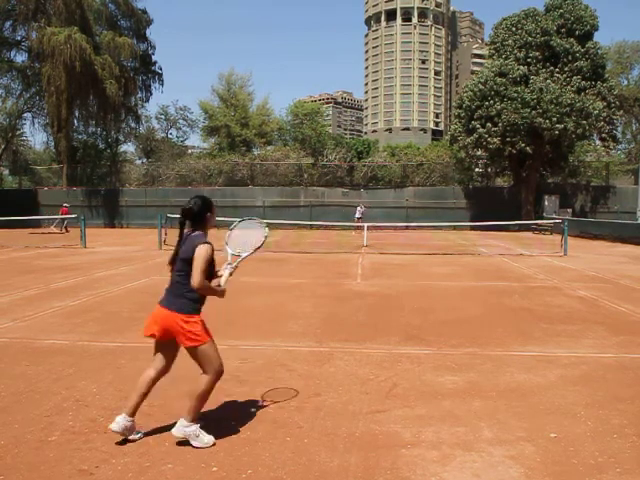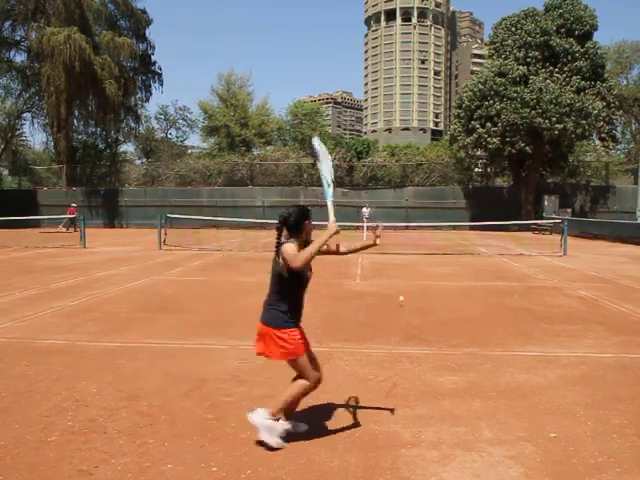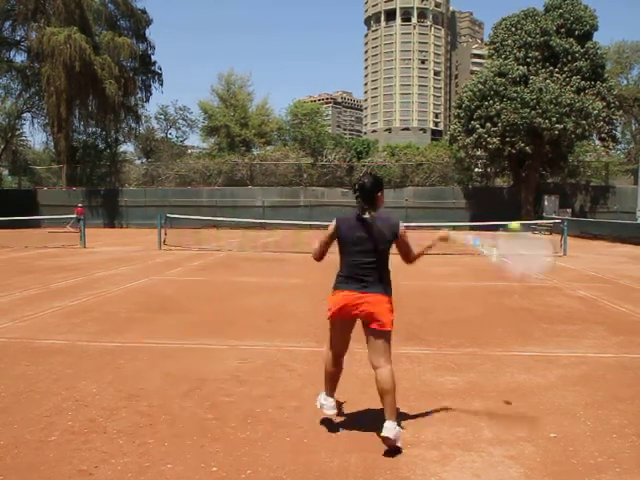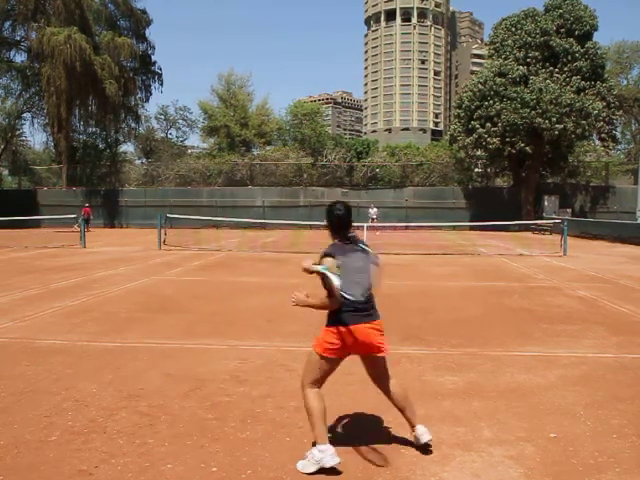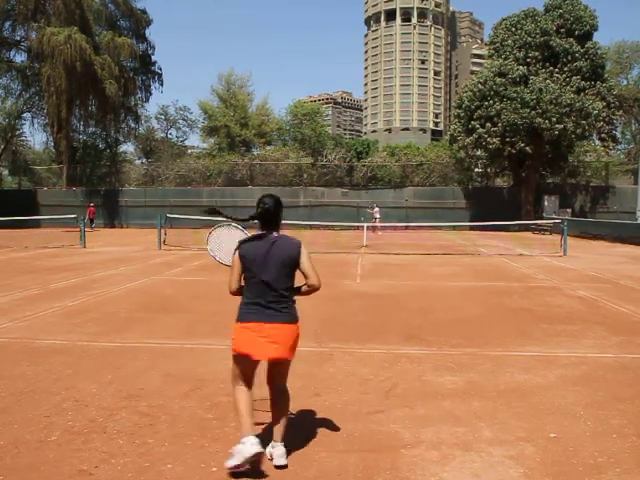
dt=0.5s
person 1, frame 1
left shoulder: (186, 239)
right shoulder: (204, 246)
right elbow: (197, 284)
left wrist: (217, 273)
right wrist: (217, 291)
left hip: (167, 311)
right hip: (183, 317)
left knee: (159, 368)
right knee: (214, 370)
left ankle: (124, 420)
right ankle: (188, 425)
person 1, frame 2
left shoulder: (303, 245)
right shoulder: (288, 247)
left elbow: (341, 250)
right elbow: (298, 264)
left wrist: (370, 243)
right wrist: (326, 236)
left hip: (286, 323)
right hip: (280, 326)
left knee: (308, 372)
right knee: (312, 377)
left ankle: (284, 422)
right ankle: (267, 416)
person 1, frame 3
left shoulder: (340, 222)
right shoulder: (393, 226)
left elbow: (317, 256)
right elbow: (410, 258)
left wrist: (332, 238)
right wrist: (434, 241)
left hip: (343, 294)
right hip: (373, 300)
left knee: (335, 350)
right knee: (381, 362)
left ankle: (328, 397)
right ankle: (389, 424)
person 1, frame 4
left shoulder: (329, 256)
right shoulder: (359, 246)
left elbow: (333, 302)
left wrist: (305, 301)
right wrist: (315, 268)
left hip: (342, 329)
right hip: (371, 325)
left knee: (310, 384)
right knee: (383, 381)
left ankle: (323, 450)
right ankle: (419, 430)
person 1, frame 5
left shoulder: (244, 247)
right shoulder: (296, 246)
left elbow: (234, 288)
right elbow: (315, 284)
left hip: (251, 325)
right hip: (285, 326)
left knee: (241, 384)
right knee: (278, 384)
left ankle: (248, 441)
right ankle: (278, 447)
